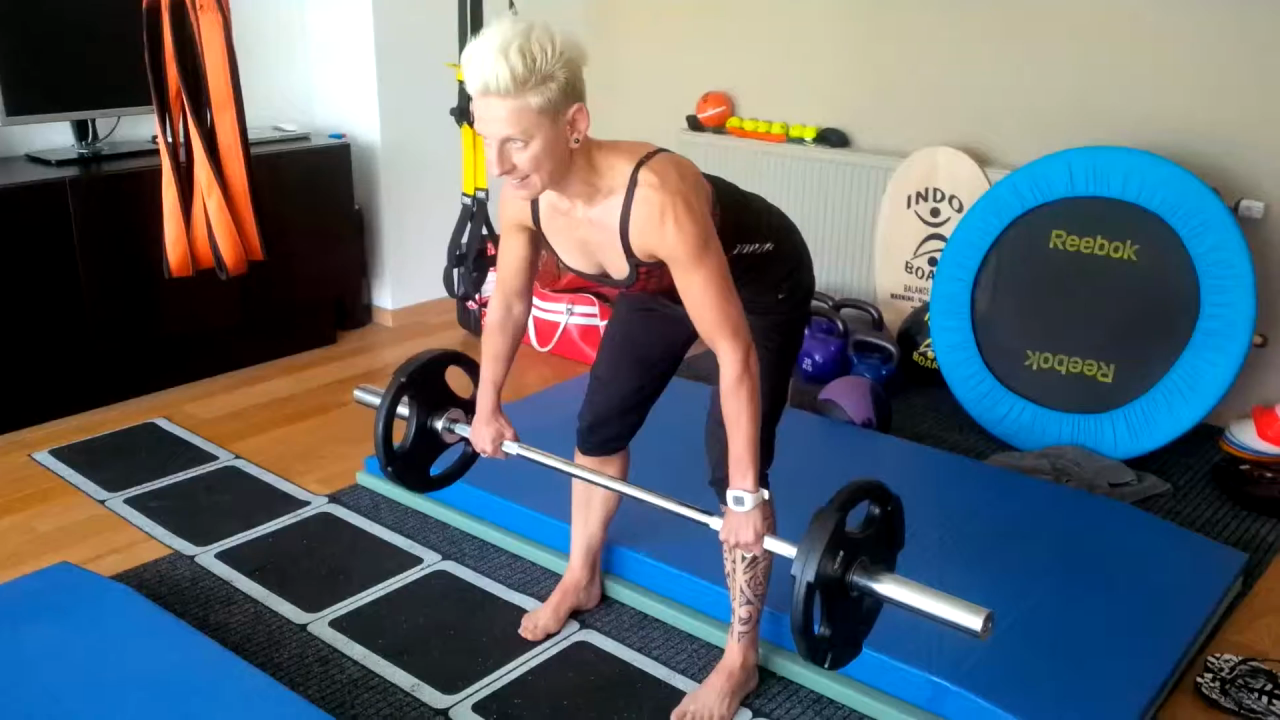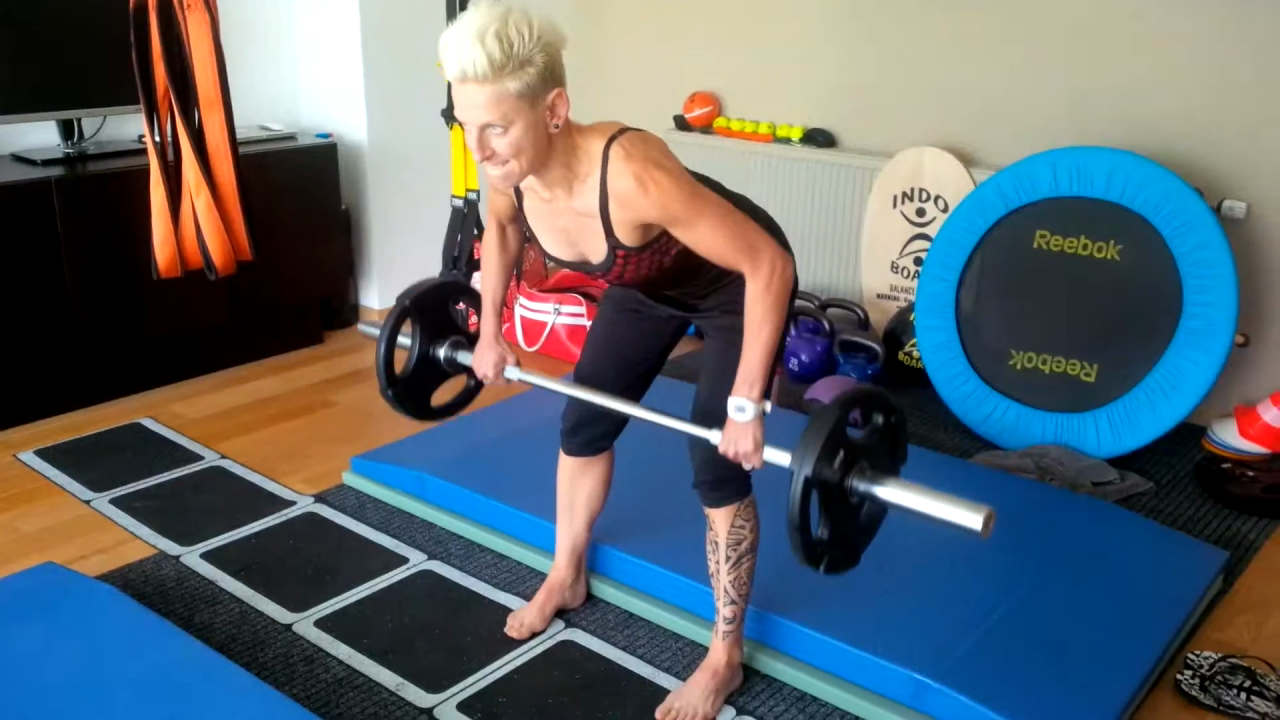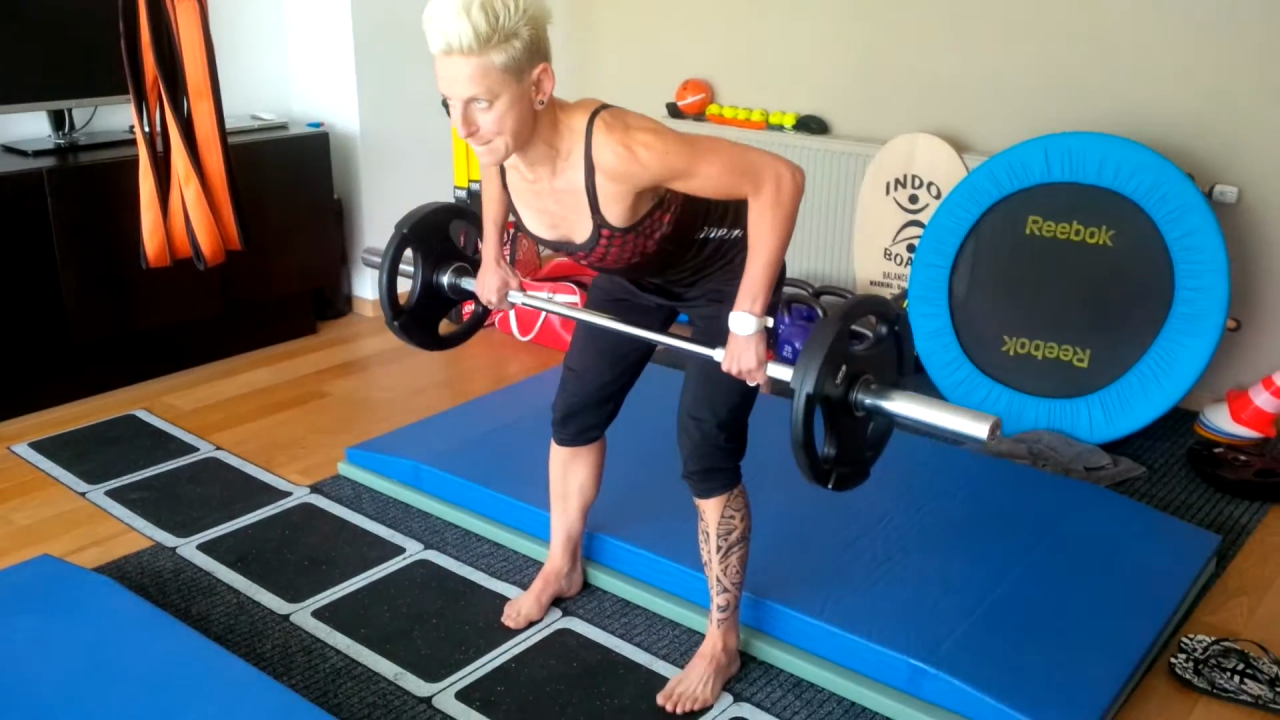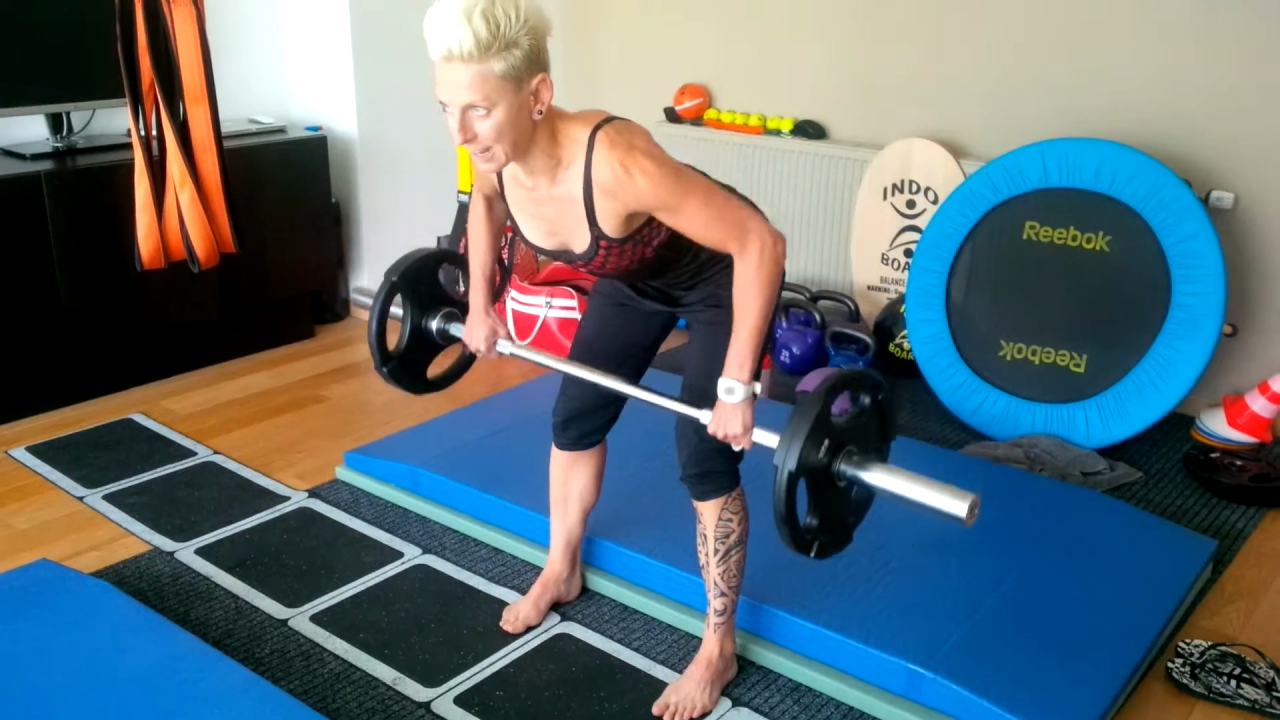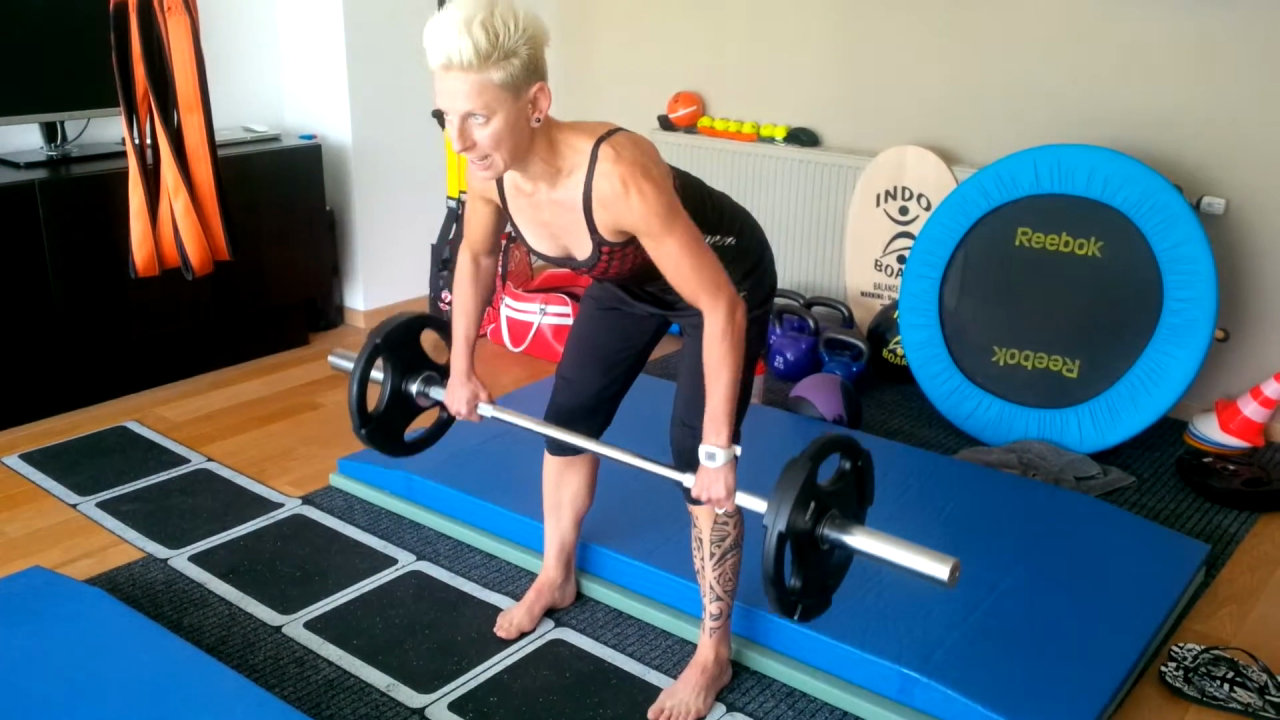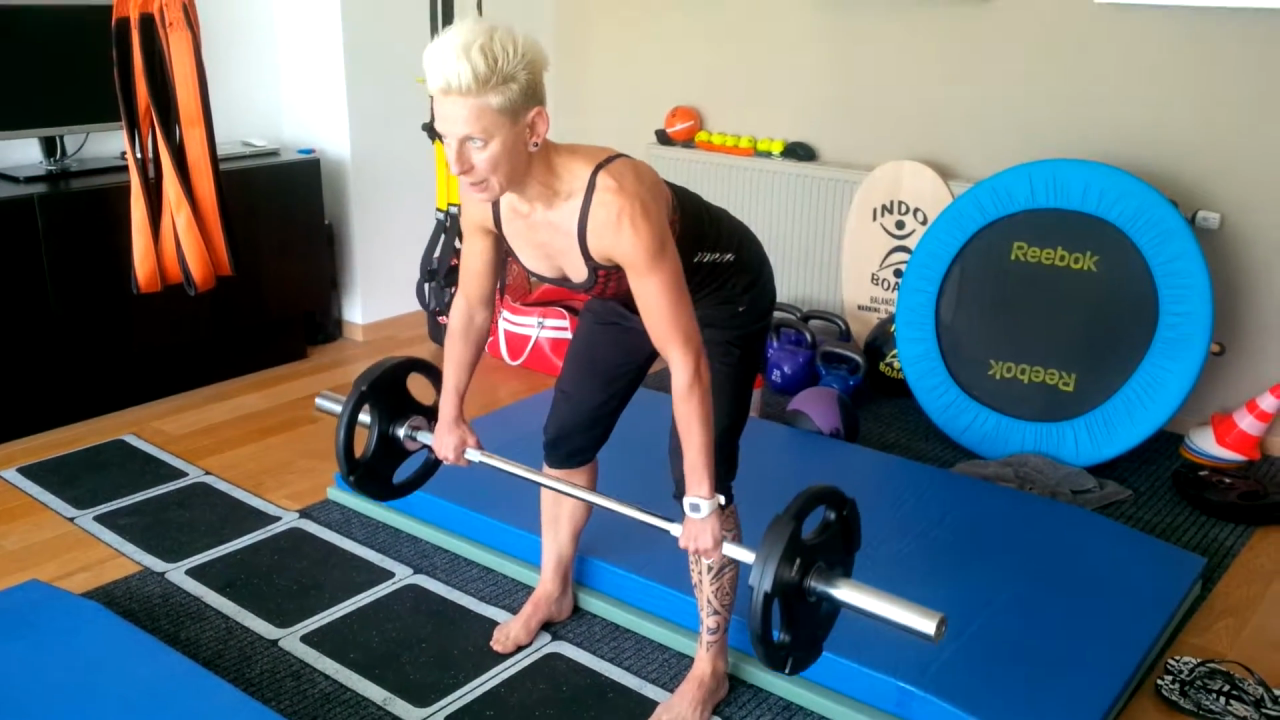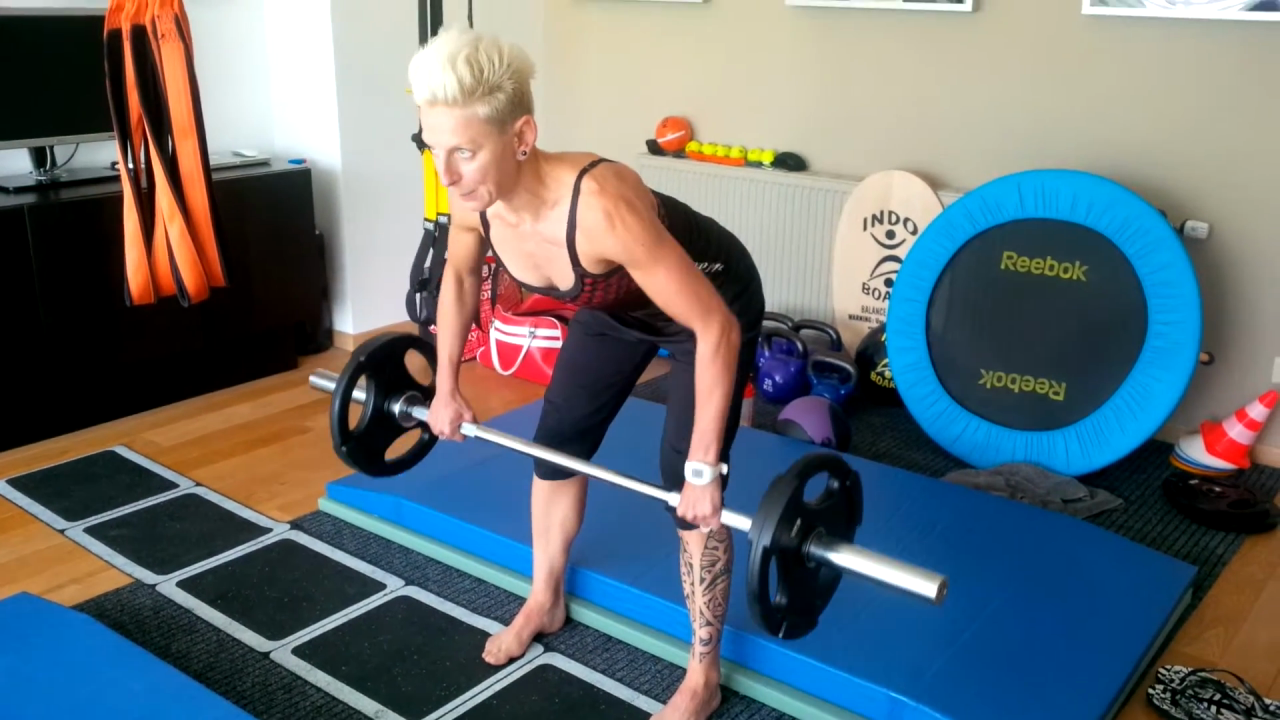
dt=0.4s
person 1, frame 1
left shoulder: (656, 200)
right shoulder: (524, 196)
left elbow: (734, 354)
right elbow: (508, 301)
left wrist: (743, 496)
right wrist: (486, 406)
left hip: (761, 280)
right hip: (660, 282)
left knee: (731, 461)
right knee: (598, 424)
left ankle: (740, 659)
right ankle: (581, 579)
person 1, frame 2
left shoulder: (631, 173)
right shoulder: (509, 171)
left elbow: (769, 267)
right elbow: (502, 233)
left wrist: (746, 405)
right wrist: (489, 329)
left hip: (739, 273)
right hip: (648, 282)
left knee: (720, 461)
right knee: (582, 421)
left ankle: (725, 656)
right ankle: (567, 578)
person 1, frame 3
left shoulder: (616, 146)
right shoulder: (499, 139)
left elbow: (779, 179)
left wrist: (747, 320)
right wrist: (491, 254)
left hip: (722, 266)
right hip: (633, 270)
left knee: (705, 450)
right knee: (574, 413)
left ankle: (721, 642)
right ankle: (563, 566)
person 1, frame 4
left shoulder: (616, 162)
right shoulder: (496, 157)
left elbow: (760, 243)
left wrist: (736, 387)
right wrist: (480, 303)
left hip: (719, 275)
right hip: (634, 274)
left knee: (703, 453)
right knee: (575, 416)
left ankle: (718, 647)
right ankle: (562, 571)
person 1, frame 5
left shoulder: (618, 176)
right shoulder: (490, 171)
left elbow: (721, 306)
right elbow: (476, 256)
left wrist: (717, 452)
right wrist: (462, 368)
left hip: (723, 275)
right hip: (629, 275)
left knee: (696, 460)
right knee: (567, 419)
left ankle: (713, 652)
right ankle: (556, 577)
person 1, frame 6
left shoulder: (615, 205)
right shoulder: (485, 197)
left elbow: (686, 363)
right elbow: (471, 308)
left wrist: (700, 503)
right wrist: (449, 415)
left hip: (722, 292)
right hip: (626, 290)
left knee: (697, 476)
right knee: (566, 435)
right ankle: (553, 591)
person 1, frame 7
left shoulder: (600, 207)
right shoulder: (474, 201)
left elbow: (715, 330)
right elbow: (459, 279)
left wrist: (704, 468)
right wrist: (446, 386)
left hip: (712, 298)
right hip: (616, 301)
left knee: (689, 491)
right knee: (555, 445)
right ankle: (545, 602)
